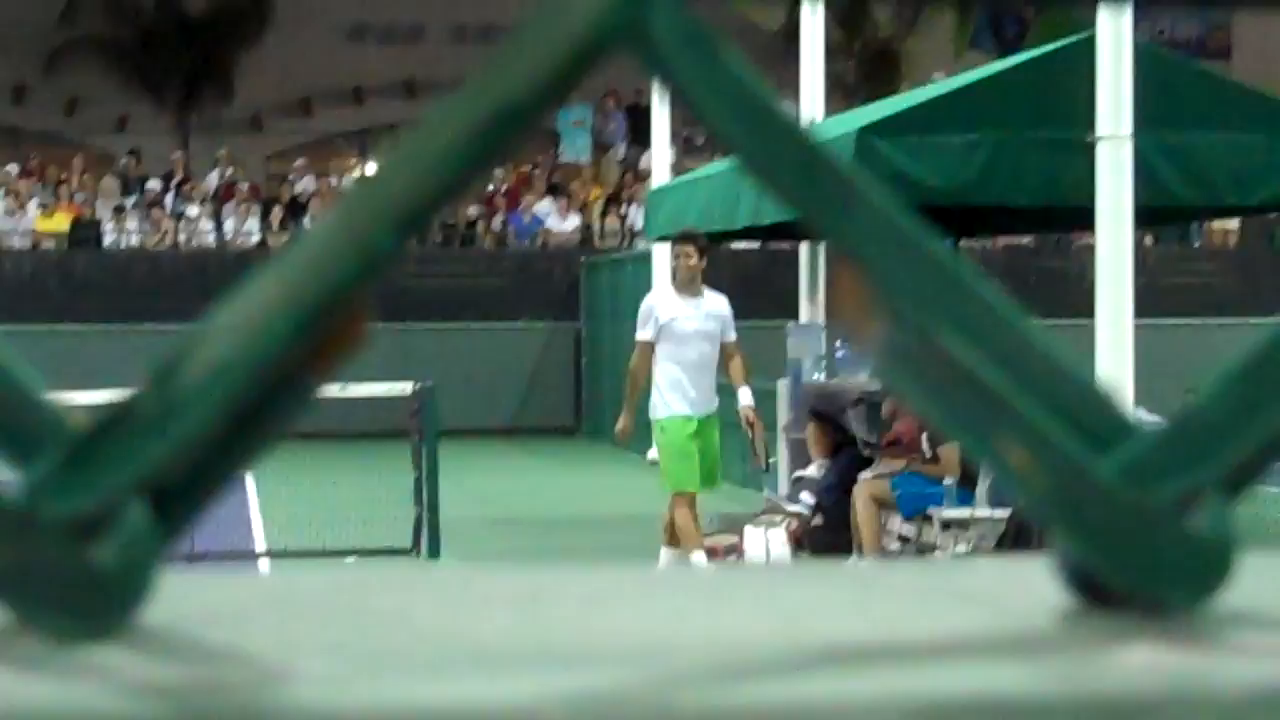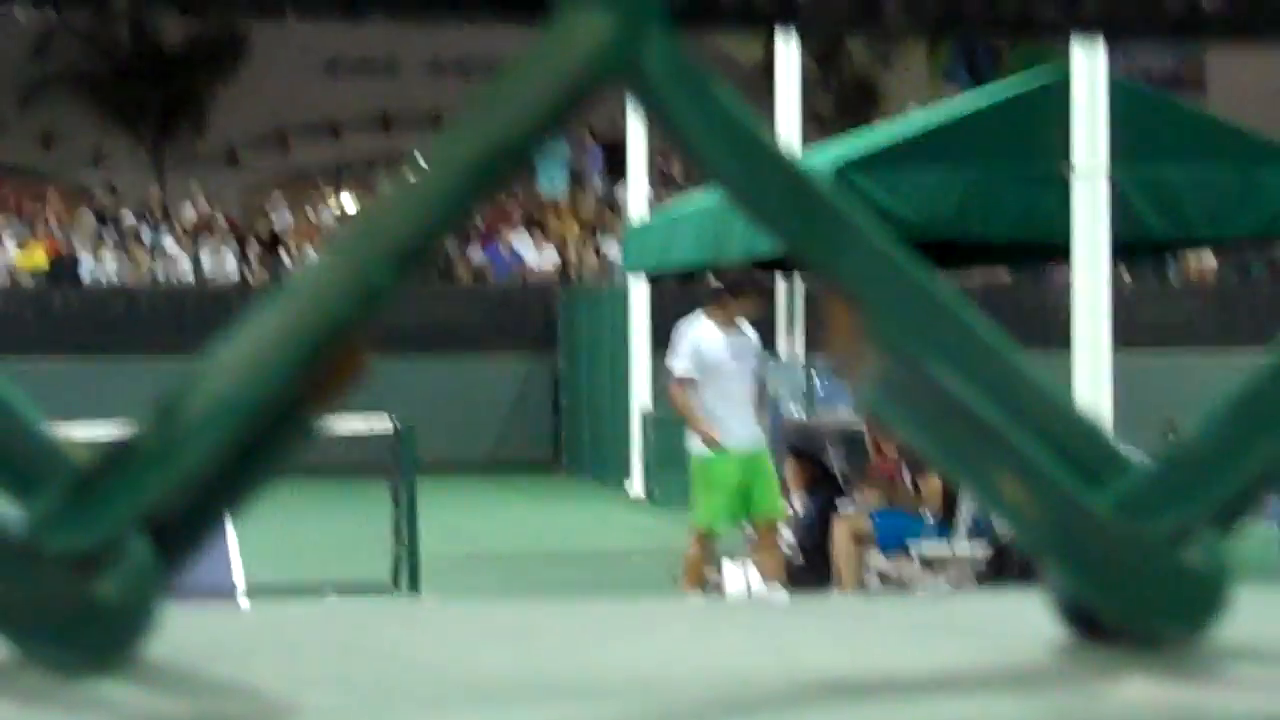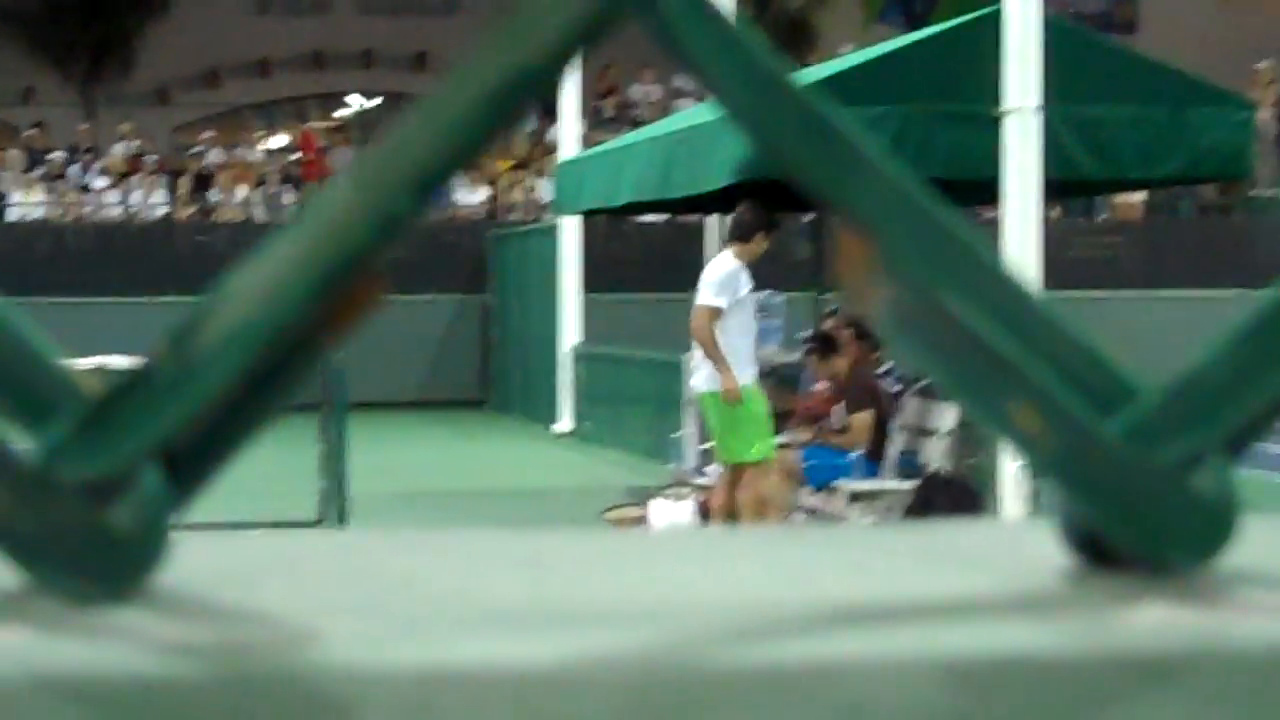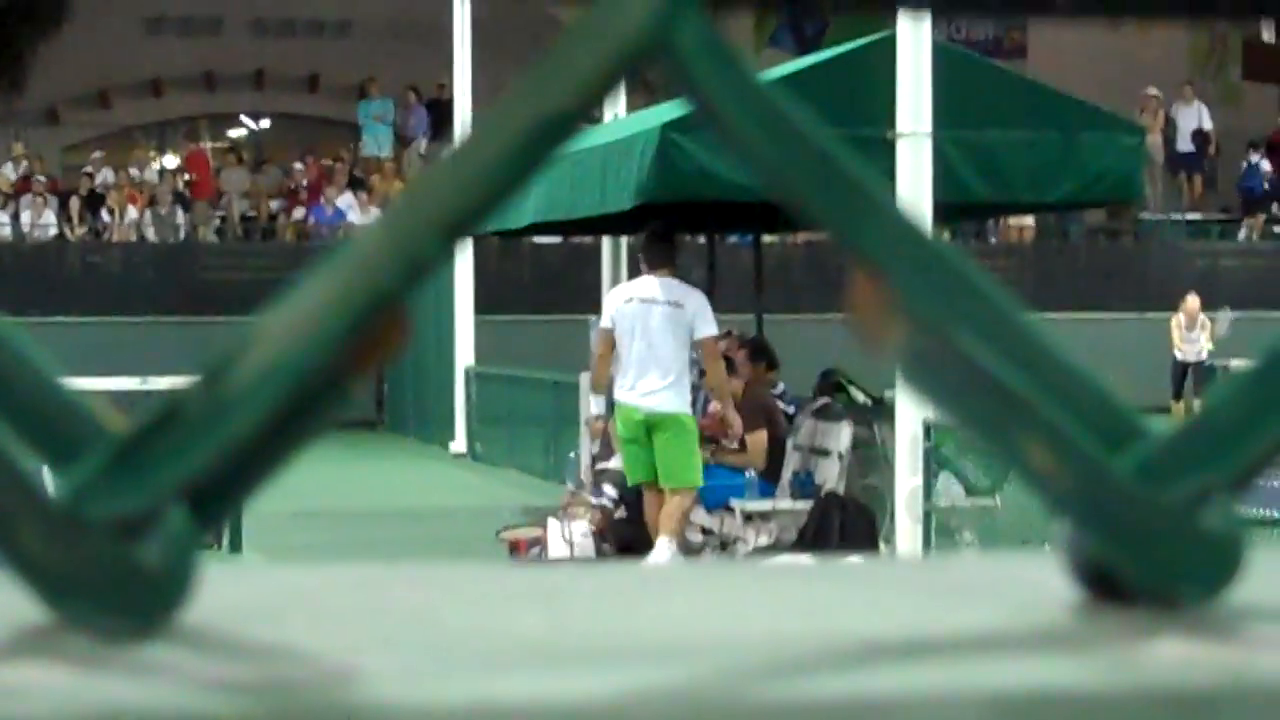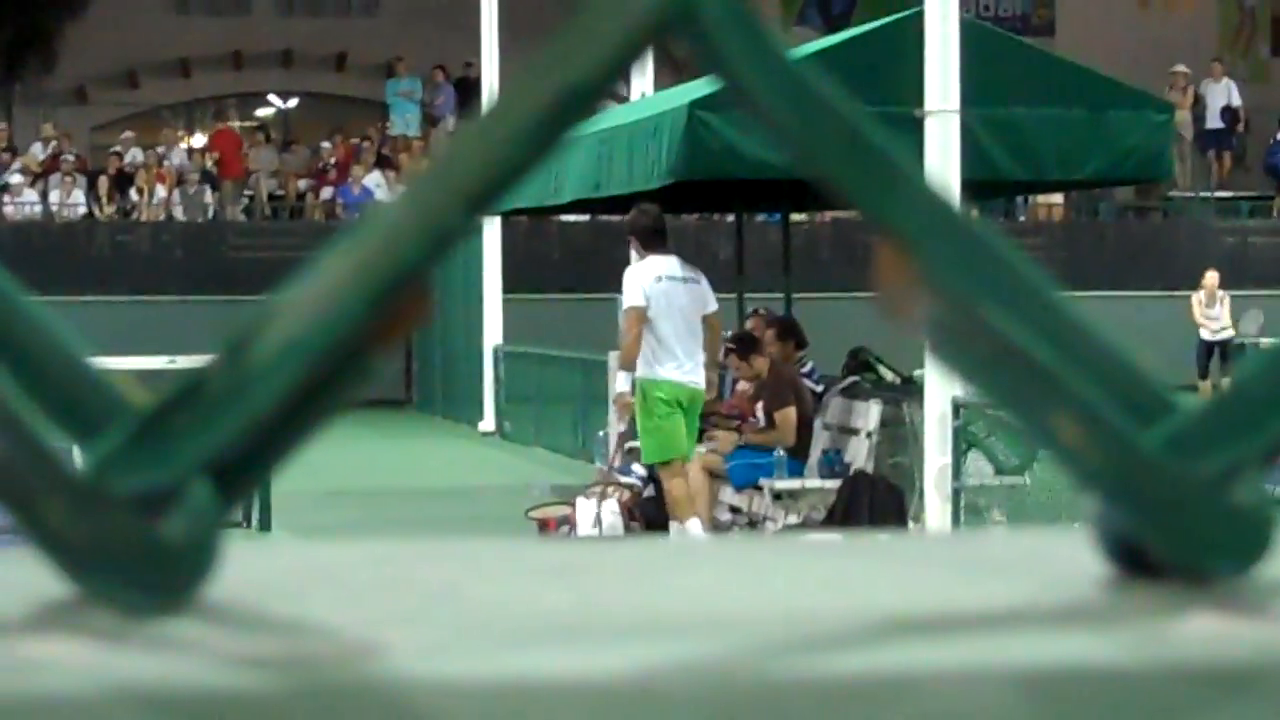
dt=0.5s
person 1, frame 1
left shoulder: (720, 304)
right shoulder: (656, 302)
left elbow: (732, 357)
right elbow: (641, 360)
left wrist: (745, 397)
right wrist: (627, 411)
left hip: (708, 413)
right hip: (673, 413)
left knee: (686, 495)
right knee: (683, 494)
left ankle: (667, 562)
right ankle: (702, 570)
person 1, frame 2
left shoulder: (749, 335)
right shoulder: (693, 335)
right elbow: (677, 388)
left wrist: (761, 434)
right wrist: (702, 428)
left hip: (753, 446)
right hip: (714, 451)
left knee: (768, 525)
right knee: (705, 533)
person 1, frame 3
left shoulder: (731, 269)
right shoulder: (725, 270)
right elbow: (700, 325)
right wrist: (726, 374)
left hip: (724, 384)
right hip: (727, 385)
left knee: (735, 467)
right knee: (759, 465)
person 1, frame 4
left shoulder: (617, 295)
right shoulder: (692, 298)
left elbow: (601, 355)
right elbow: (712, 360)
left wrist: (597, 405)
right wrist: (728, 408)
left hip: (628, 406)
right hip: (673, 408)
left knee: (652, 488)
right knee: (681, 490)
left ankle: (663, 559)
right ankle: (662, 556)
person 1, frame 5
left shoulder: (638, 273)
right shoulder: (694, 273)
left elbow: (632, 331)
right elbow: (713, 329)
left wrist: (622, 383)
right wrist: (711, 370)
left hip: (657, 382)
right hip: (694, 382)
left knee: (666, 467)
right knee: (677, 462)
left ankle: (695, 538)
right ankle: (685, 534)
